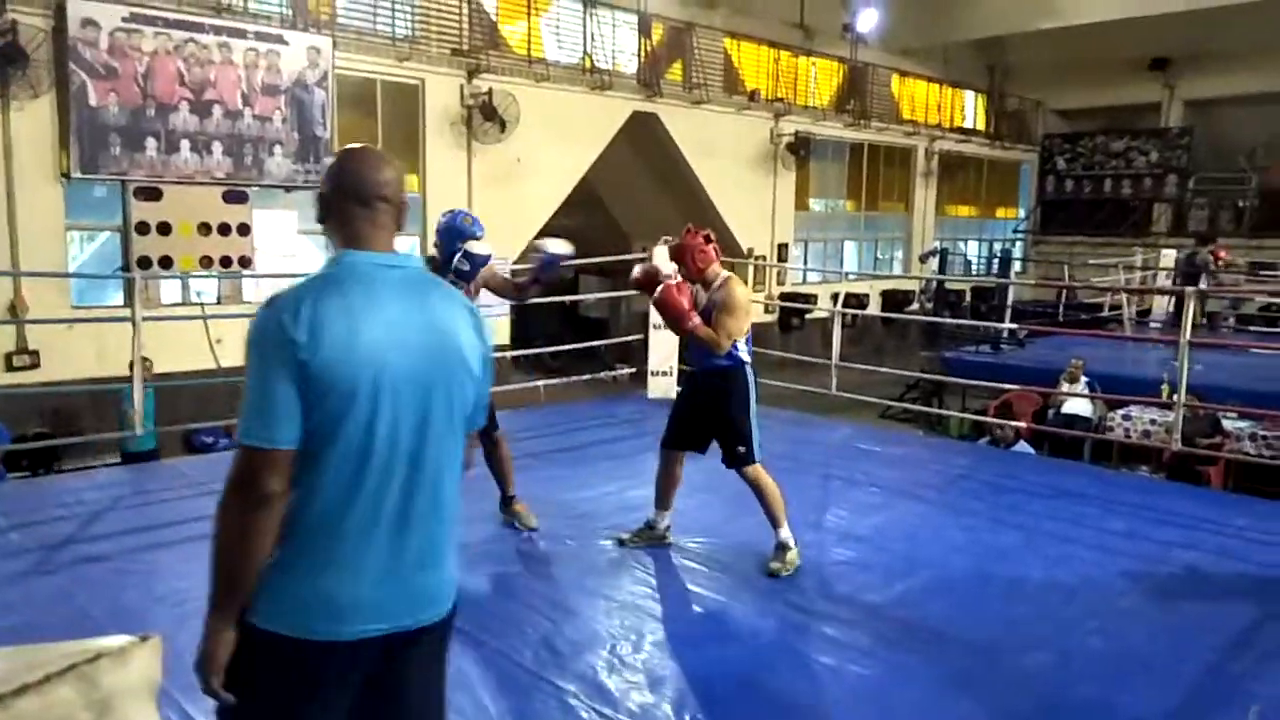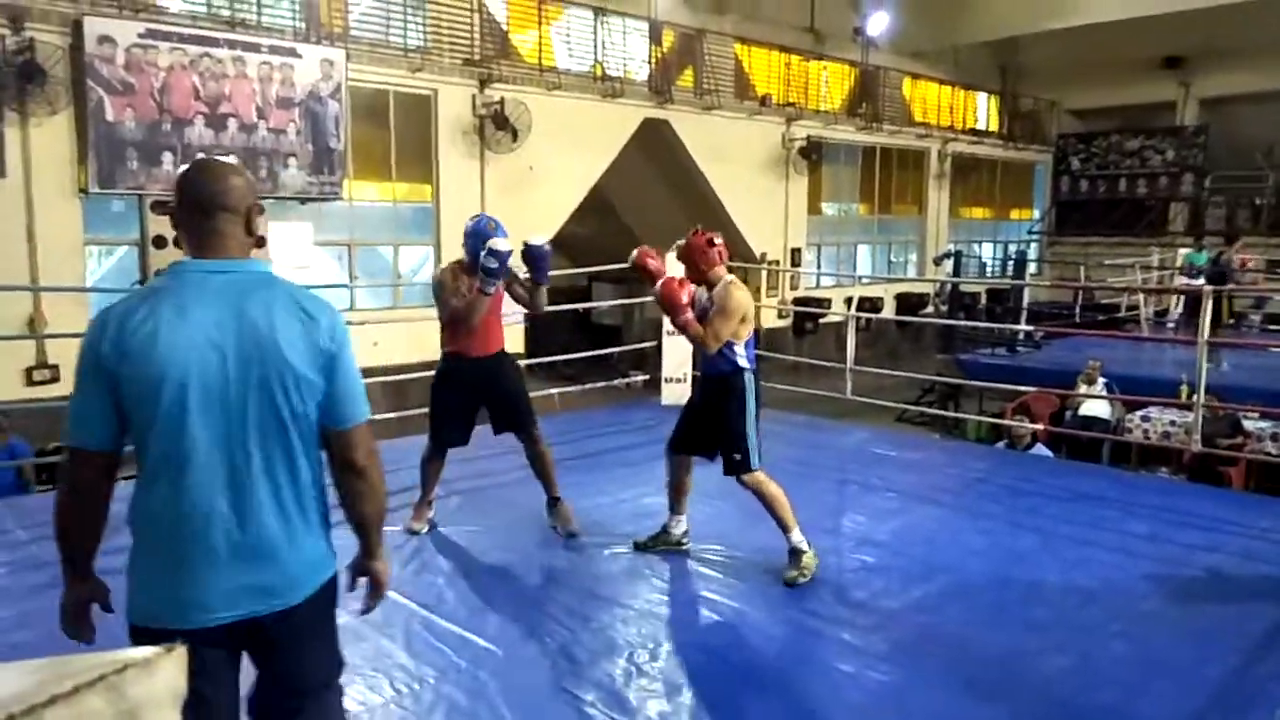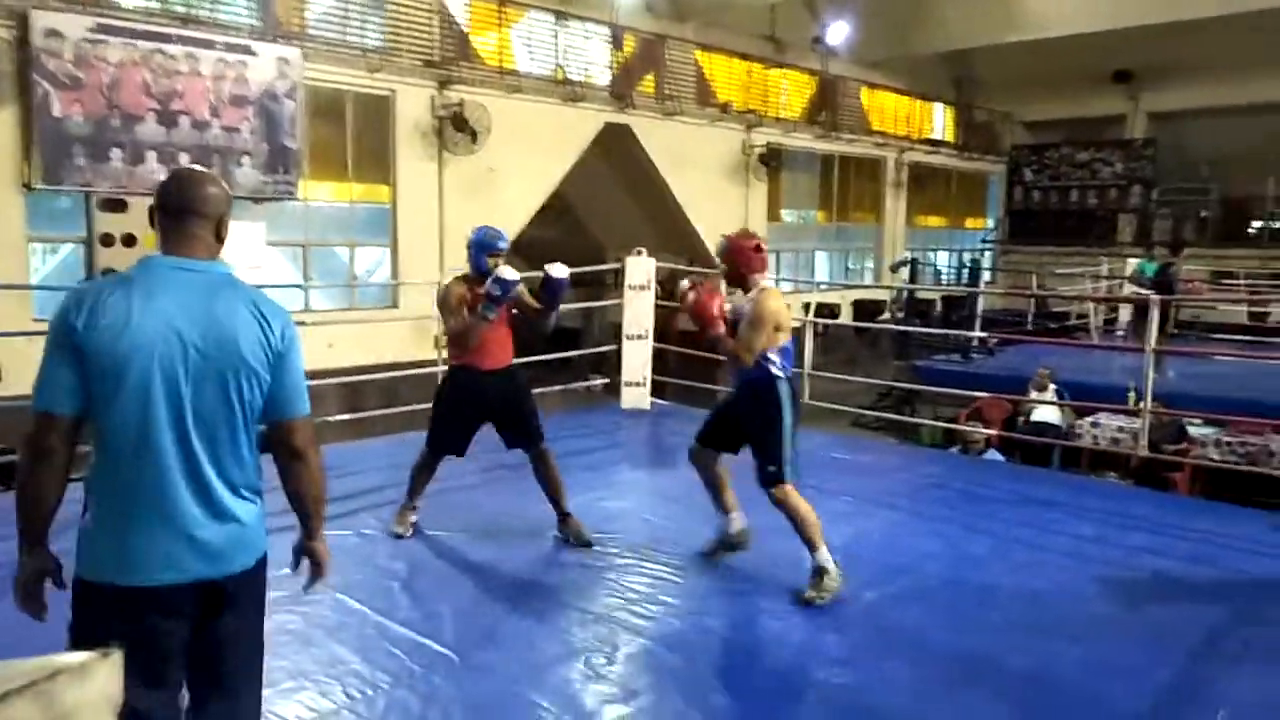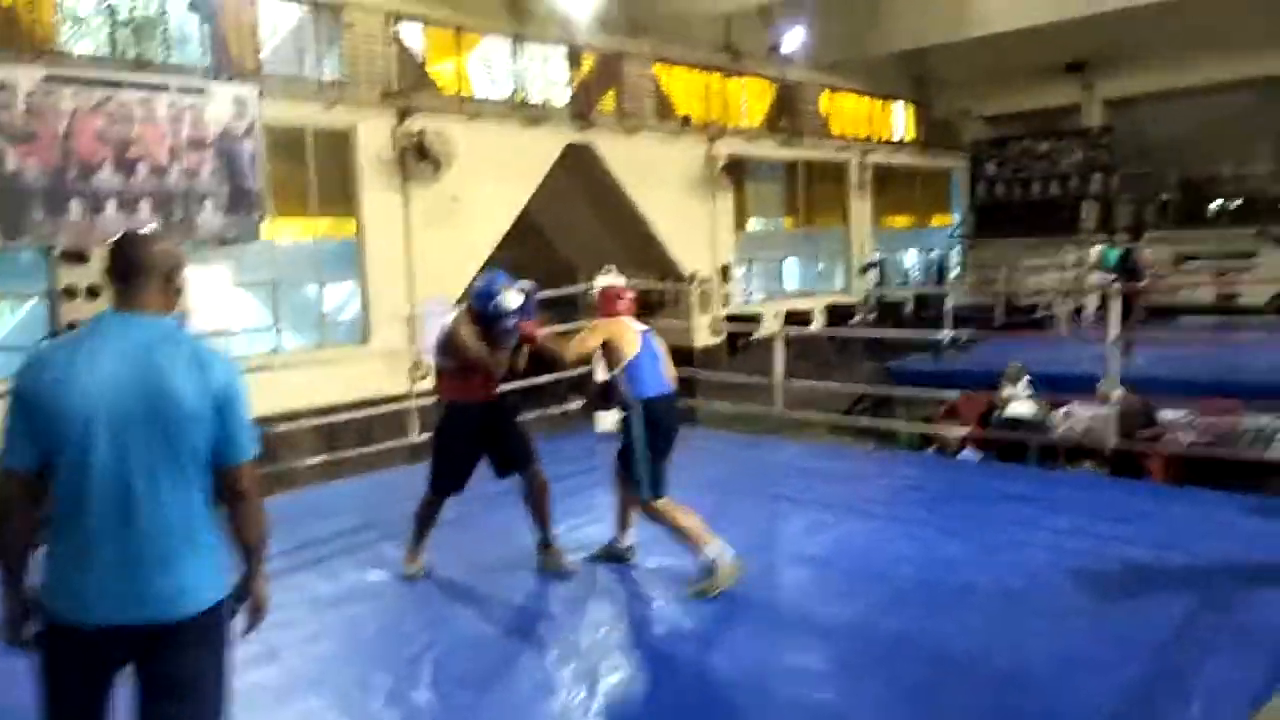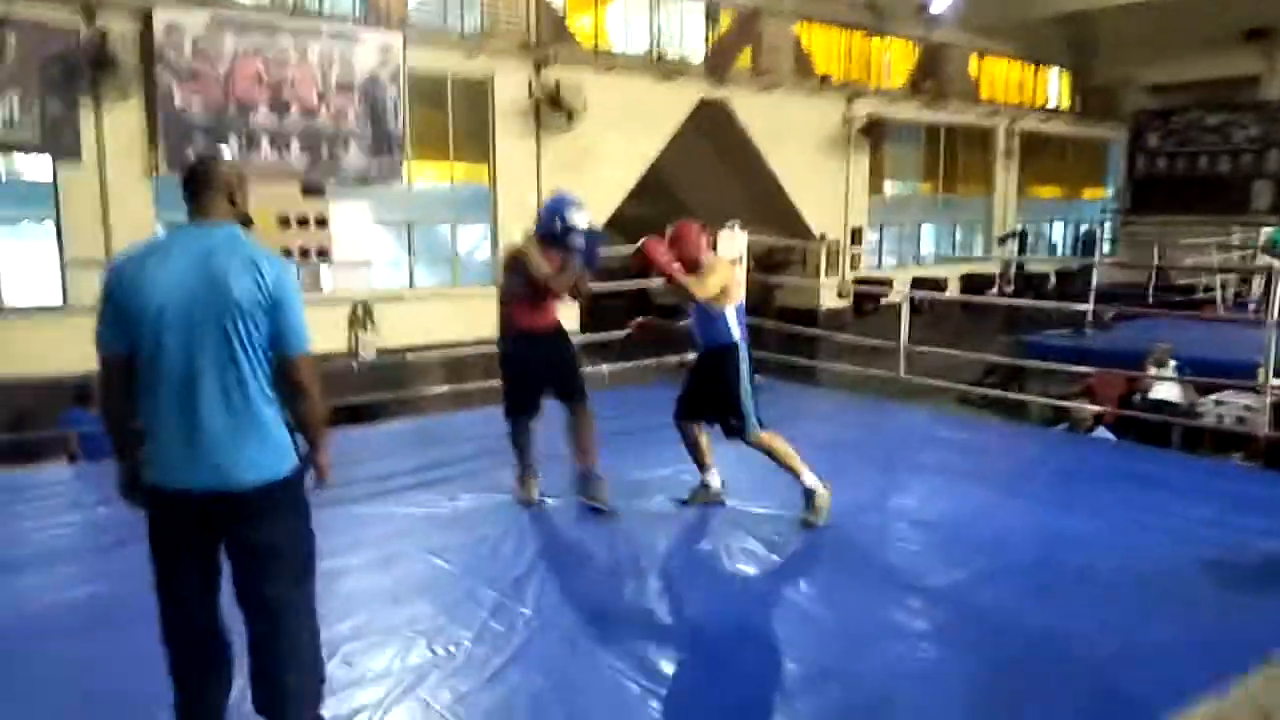
dt=0.7s
person 1, frame 1
left shoulder: (294, 317)
right shoulder: (462, 317)
left elbow: (261, 488)
left wrist: (222, 617)
left hip: (306, 608)
right hip: (424, 596)
person 1, frame 2
left shoulder: (118, 327)
right shoulder: (313, 317)
left elbow: (87, 478)
right elbow: (356, 460)
left wrist: (78, 577)
right wrist: (372, 549)
left hip: (177, 594)
right hip: (296, 578)
person 1, frame 3
left shoulder: (88, 308)
right shoulder: (267, 318)
left elbow: (49, 445)
right elbow: (296, 446)
left wrist: (33, 547)
right wrist: (312, 529)
left hip: (123, 561)
right hip: (232, 554)
person 1, frame 4
left shoulder: (45, 369)
right shoulder: (210, 369)
right elbow: (241, 490)
right wrist: (254, 572)
left hip: (79, 601)
right hip: (184, 596)
person 1, frame 5
left shoulder: (129, 272)
right shoulder: (267, 269)
left elbow: (115, 378)
right elbow: (299, 374)
left wrist: (127, 454)
right wrist: (317, 442)
left hip: (171, 474)
right hip: (260, 469)
left knee: (187, 613)
right knee: (281, 606)
person 2, frame 1
left shoulder: (732, 291)
right shoulder: (696, 287)
left elbow: (719, 345)
right elbow: (681, 329)
left wrist: (686, 316)
right wrist: (660, 293)
left hip: (731, 381)
right hip: (700, 377)
left knee: (748, 467)
right knee: (670, 451)
left ankle: (786, 543)
right ankle: (659, 525)
person 2, frame 2
left shoulder: (733, 295)
right shoulder: (706, 290)
left elbow: (709, 345)
right elbow: (690, 320)
left wrist: (680, 311)
right wrist: (657, 276)
left hip: (734, 387)
right hip: (710, 383)
left knee: (748, 474)
right knee: (678, 455)
left ankle: (800, 547)
right ankle: (675, 531)
person 2, frame 3
left shoulder: (767, 303)
right shoulder: (750, 299)
left elbow: (743, 357)
right elbow: (739, 342)
left wrist: (712, 325)
right wrist: (714, 314)
left hip: (771, 397)
right hip: (747, 392)
left knee: (778, 488)
right knee: (702, 452)
left ankle: (826, 569)
right ankle: (734, 529)
person 2, frame 4
left shoulder: (608, 328)
right shoulder: (647, 333)
left elbow: (569, 354)
right elbow: (668, 380)
left hip: (645, 415)
right hip: (662, 409)
left knee: (652, 502)
right knee: (625, 471)
left ankle: (719, 559)
right ankle: (623, 542)
person 2, frame 5
left shoulder: (720, 267)
right shoulder: (695, 277)
left elbow: (697, 292)
right elbow: (694, 321)
left wrist: (668, 268)
right wrist: (652, 324)
left hip: (730, 356)
right hip: (709, 357)
left knee: (752, 434)
right knee: (686, 420)
left ankle: (813, 487)
right ankle: (711, 485)
person 3, frame 1
left shoulder: (478, 269)
left elbow: (517, 292)
left wrist: (544, 272)
right wrist: (459, 280)
left knee: (492, 435)
left ankle: (509, 501)
person 3, frame 2
left shoulder: (501, 271)
right shoulder: (448, 277)
left elbow: (536, 305)
right elbow: (467, 319)
left wrist: (539, 272)
right wrist: (488, 280)
left hip: (497, 363)
right hip: (459, 368)
left knee: (531, 434)
right knee: (439, 443)
left ankle: (555, 503)
right ankle: (425, 504)
person 3, frame 3
left shoulder: (510, 285)
right shoulder: (454, 291)
left elbow: (542, 322)
right elbow: (462, 339)
left wrist: (551, 300)
right wrist: (489, 305)
left hip: (505, 377)
right hip: (466, 381)
left knee: (539, 449)
right knee: (434, 451)
left ankle: (565, 518)
right ankle: (409, 508)
person 3, frame 4
left shoulder: (493, 322)
right shoulder: (459, 332)
left elbow: (515, 367)
right elbow: (495, 370)
left wrist: (522, 330)
right wrist: (508, 331)
left hip: (492, 406)
right hip: (460, 415)
left knee: (533, 473)
right knee: (440, 491)
left ankle: (547, 546)
right ankle: (416, 548)
person 3, frame 5
left shoulder: (561, 250)
right shoulder: (526, 252)
left elbow: (578, 292)
right elbow: (554, 287)
left wrist: (583, 258)
right wrist: (576, 255)
left hip: (550, 334)
right hip: (522, 339)
left knee: (578, 404)
right knee: (521, 416)
left ankle: (588, 478)
right ankle: (527, 475)
